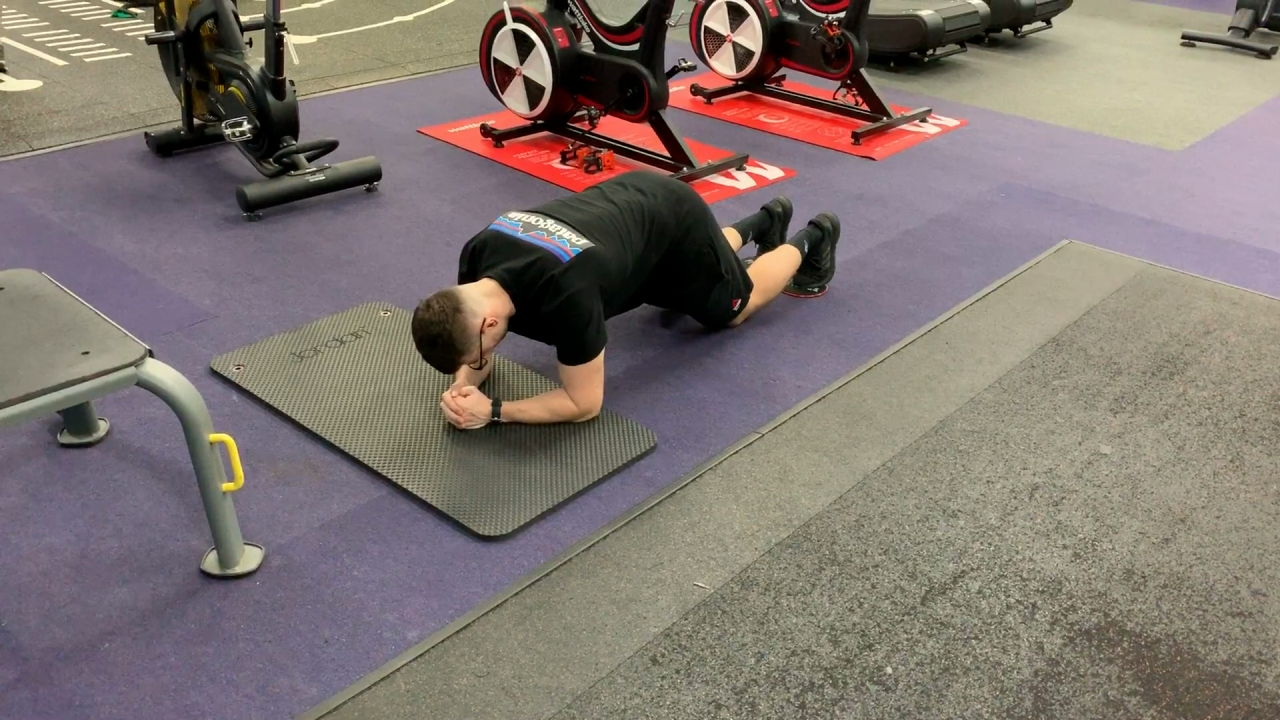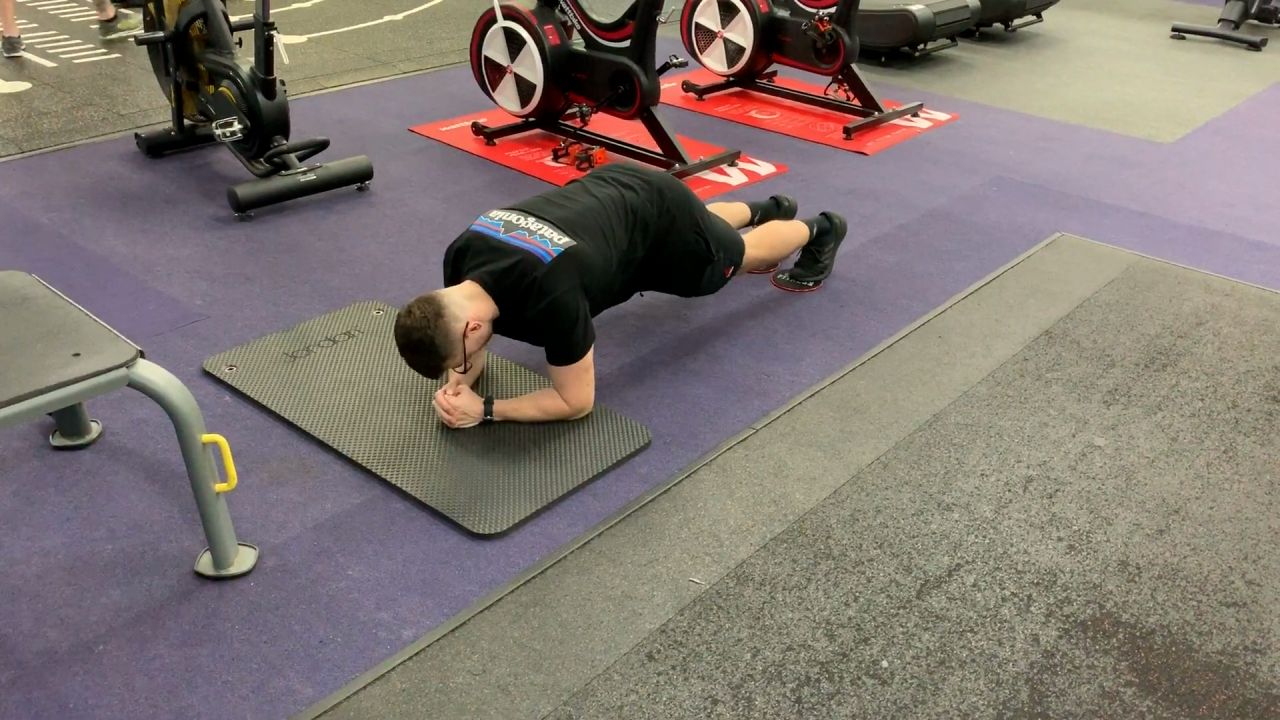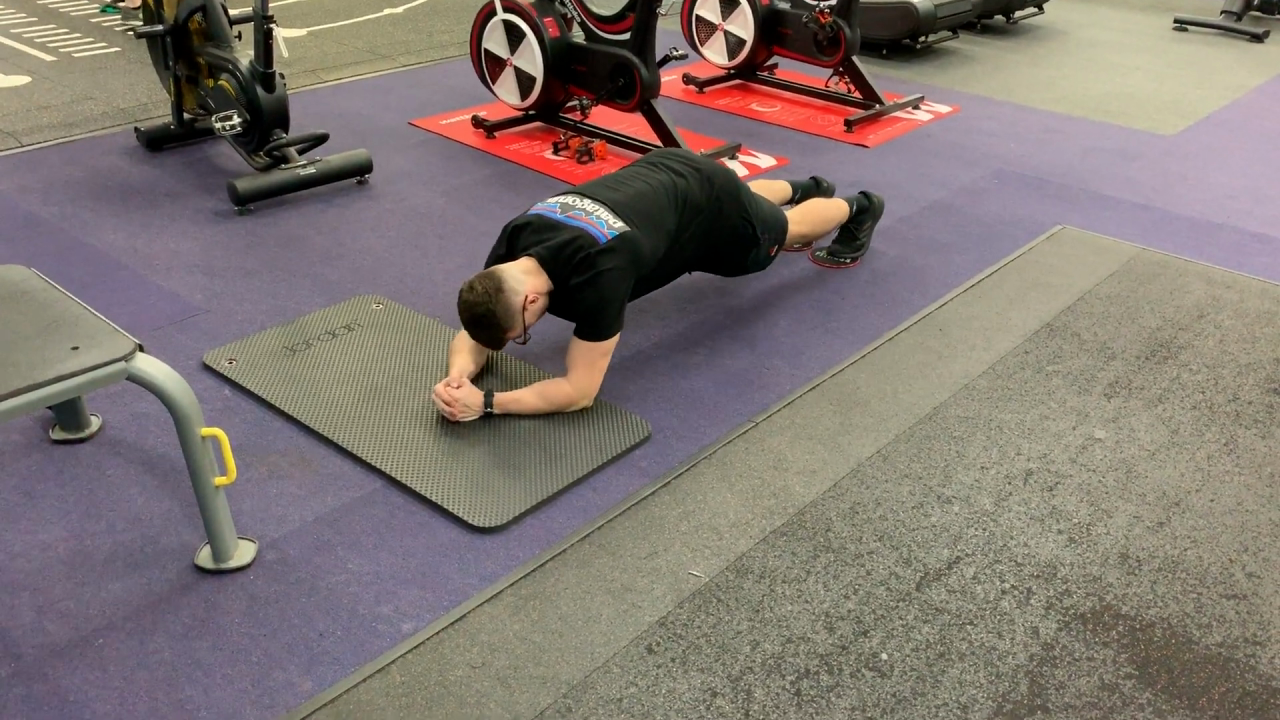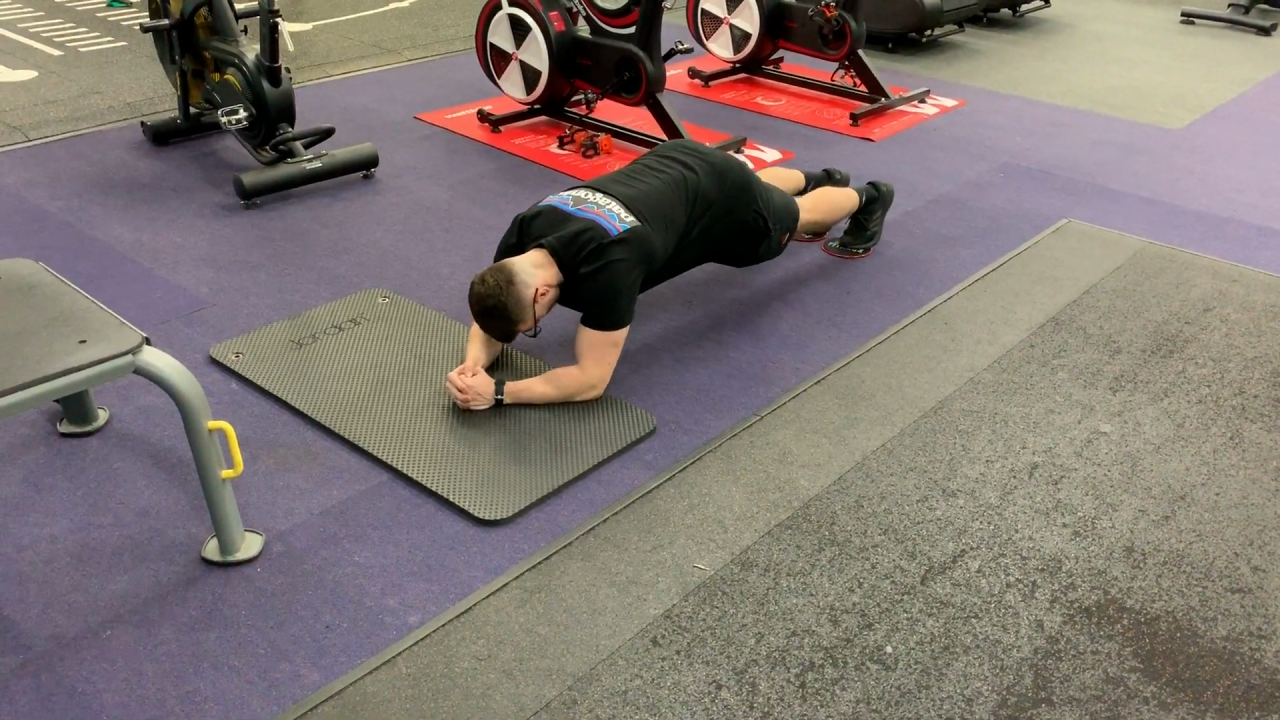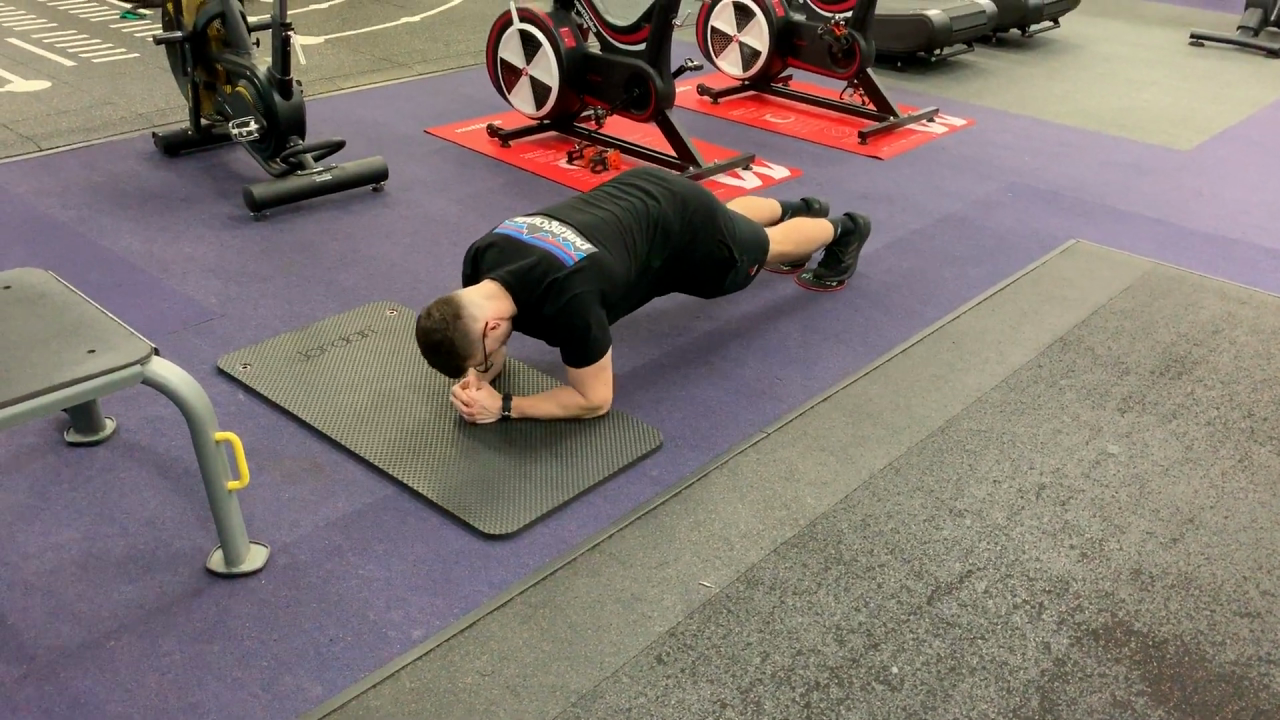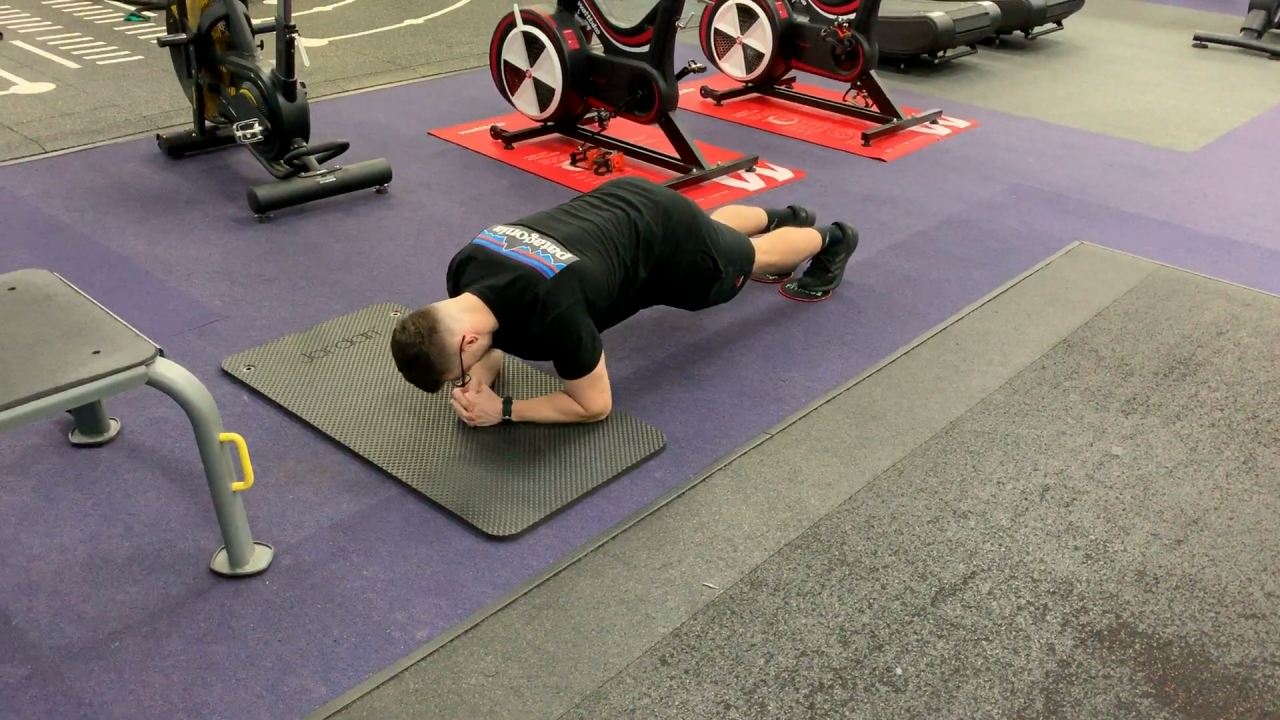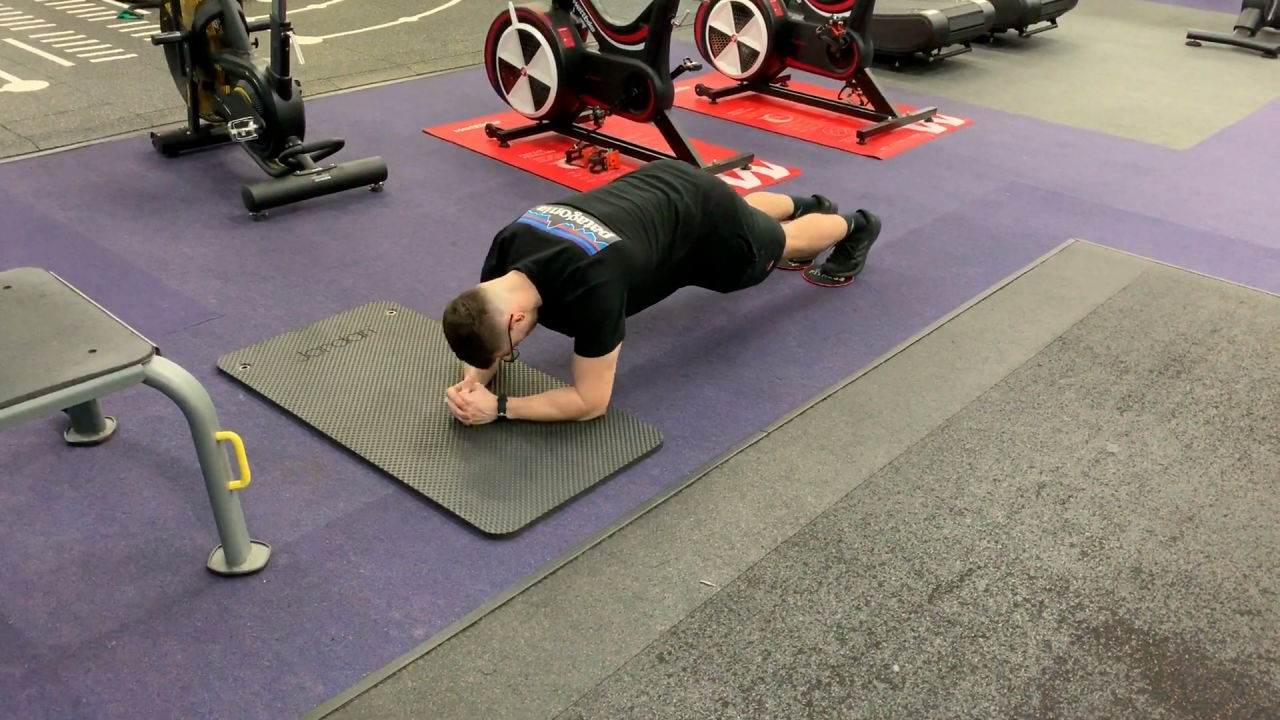
dt=0.7s
person 1, frame 1
left shoulder: (565, 296)
right shoulder: (478, 257)
left elbow: (585, 403)
right elbow: (474, 355)
left wrist: (493, 410)
right wrist: (462, 387)
left hip: (674, 219)
right hip: (631, 196)
left knee: (735, 306)
right knee: (675, 304)
left ankle: (812, 240)
right ankle: (764, 220)
person 1, frame 2
left shoulder: (550, 295)
right shoulder: (462, 258)
left elbow: (577, 401)
right elbow: (473, 349)
left wrist: (484, 408)
right wrist: (459, 385)
left hip: (660, 213)
right hip: (614, 188)
left knee: (739, 254)
right knee: (710, 229)
left ankle: (819, 230)
right ankle: (767, 209)
person 1, frame 3
left shoulder: (596, 276)
right shoulder: (514, 244)
left elbow: (580, 391)
right elbow: (473, 333)
left wrist: (486, 404)
right wrist: (456, 377)
left hip: (709, 199)
right hip: (663, 172)
left knee: (784, 230)
left ankle: (856, 209)
right ankle: (804, 189)
person 1, frame 4
left shoulder: (605, 269)
right shoulder: (522, 237)
left elbow: (590, 380)
right elbow: (487, 324)
left wrist: (498, 392)
right wrist: (473, 364)
left hip: (720, 193)
right hip: (675, 164)
left knee: (795, 216)
right knee: (767, 189)
left ankle: (866, 198)
right ankle: (821, 179)
person 1, frame 5
left shoulder: (566, 299)
right shoulder: (481, 261)
left elbow: (595, 399)
right elbow: (493, 350)
left wrist: (504, 406)
right wrist: (476, 379)
left hip: (684, 225)
right hip: (639, 192)
left knee: (767, 247)
right knee: (733, 219)
left ankle: (843, 230)
right ankle: (799, 210)
person 1, frame 6
left shoulder: (551, 310)
right shoulder: (466, 270)
left elbow: (595, 406)
right elbow: (492, 348)
left wrist: (502, 409)
right wrist: (479, 382)
left hip: (668, 238)
right hip: (622, 203)
left knee: (753, 258)
right knee: (717, 229)
left ankle: (830, 239)
right ankle: (784, 217)
person 1, frame 7
left shoulder: (589, 289)
right shoulder: (507, 251)
left elbow: (591, 402)
right elbow: (485, 339)
left wrist: (499, 408)
right wrist: (473, 380)
left hip: (704, 218)
right hip: (659, 185)
left knee: (782, 243)
right knee: (748, 211)
left ankle: (855, 227)
right ankle: (807, 206)
